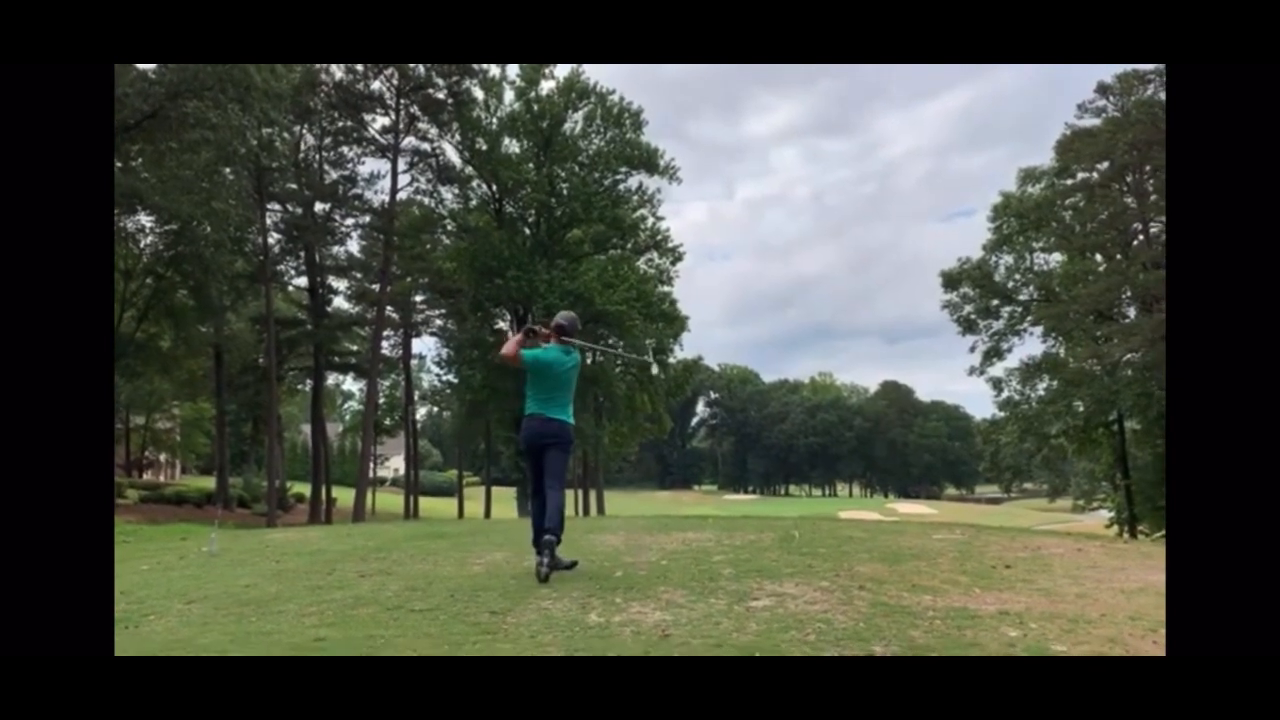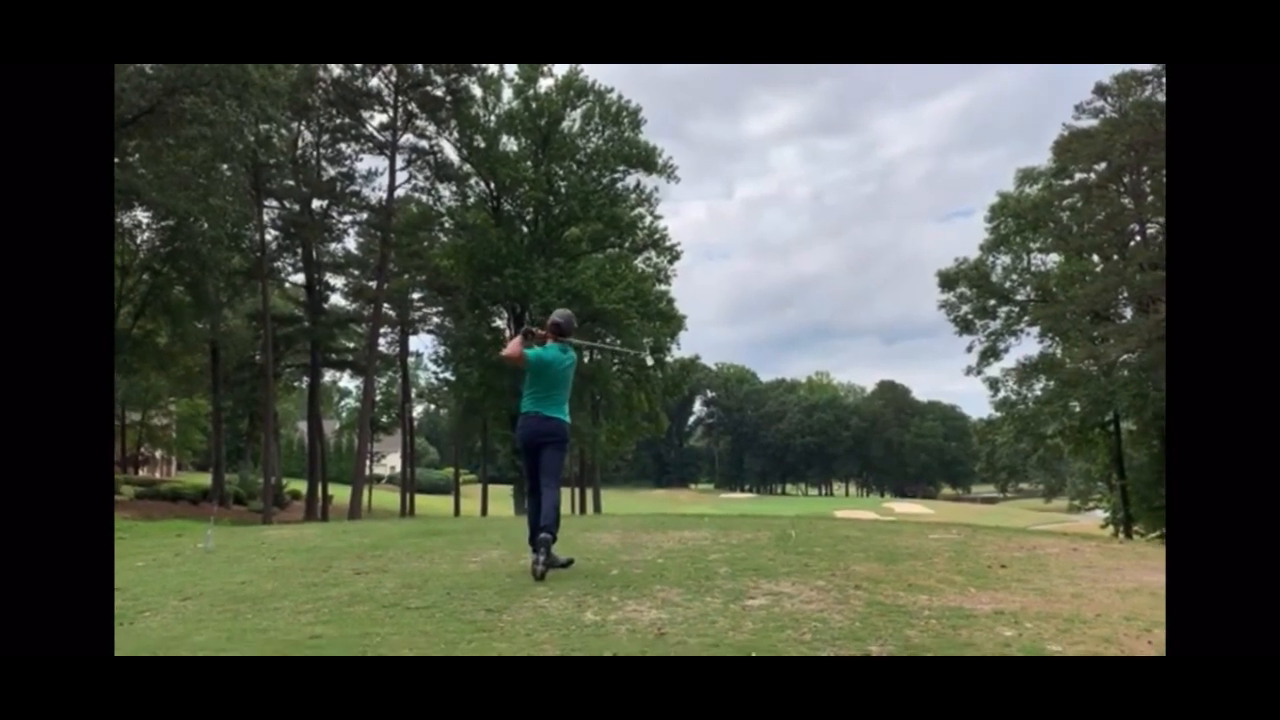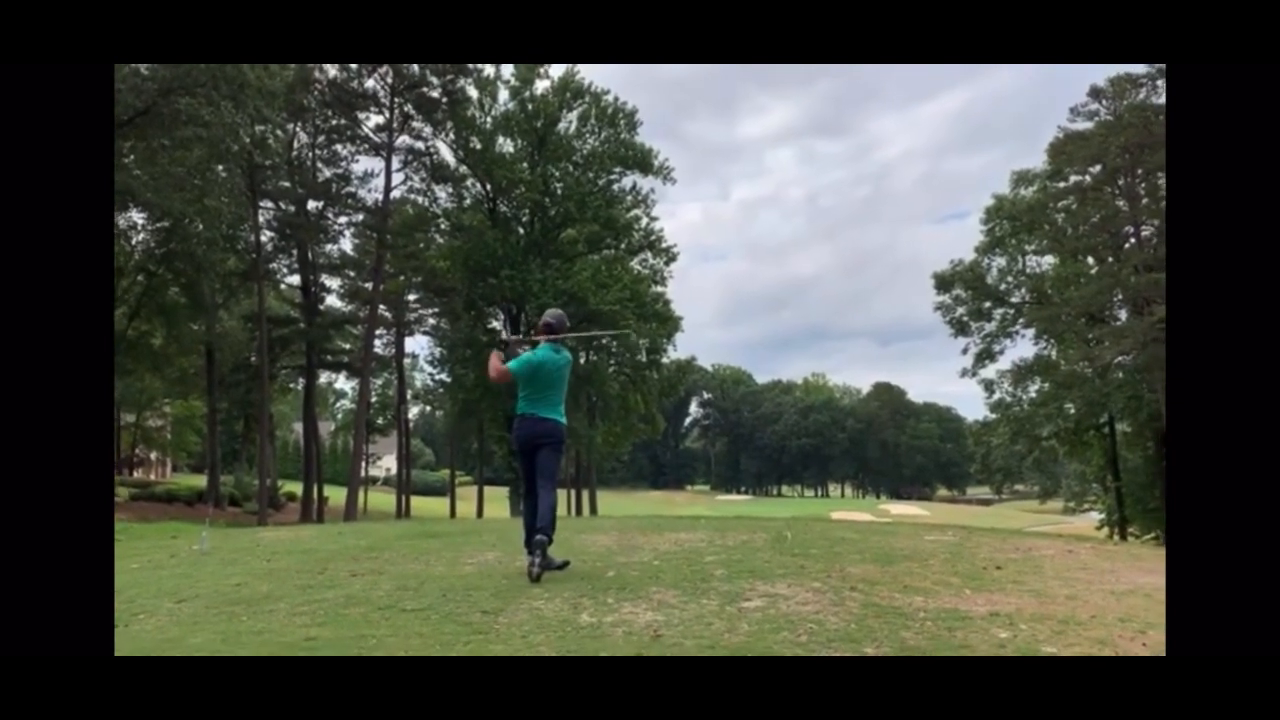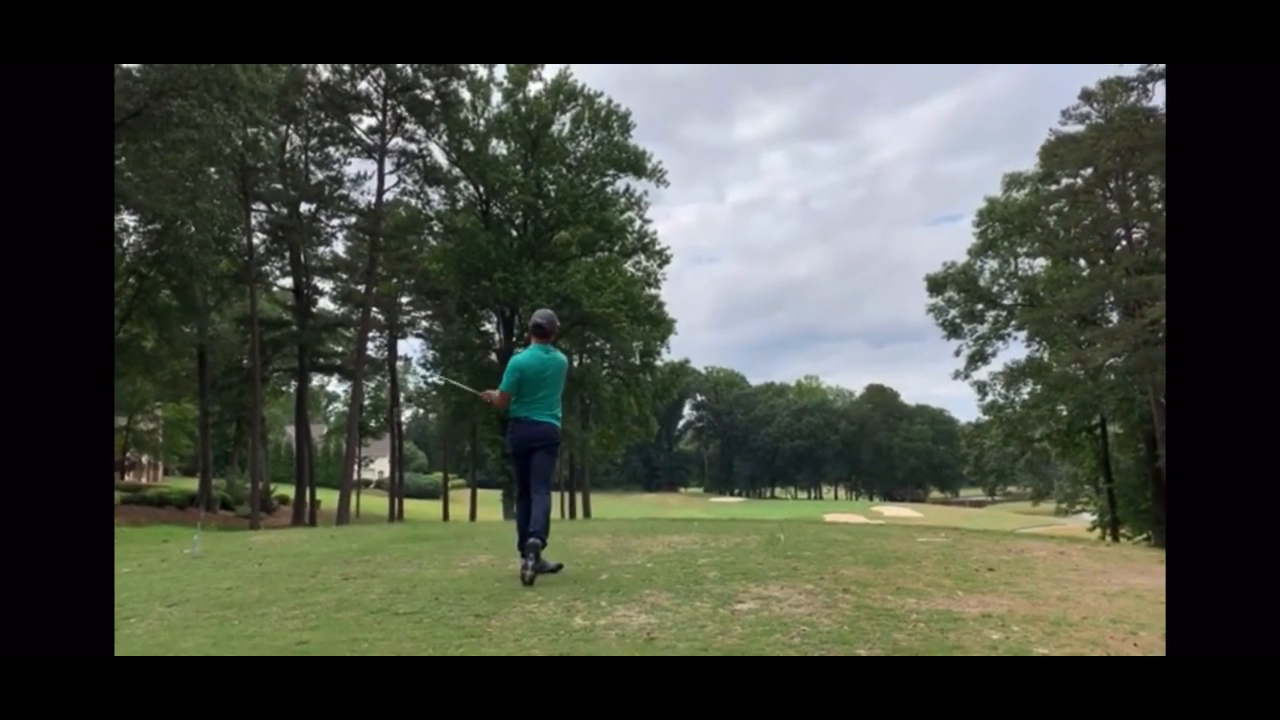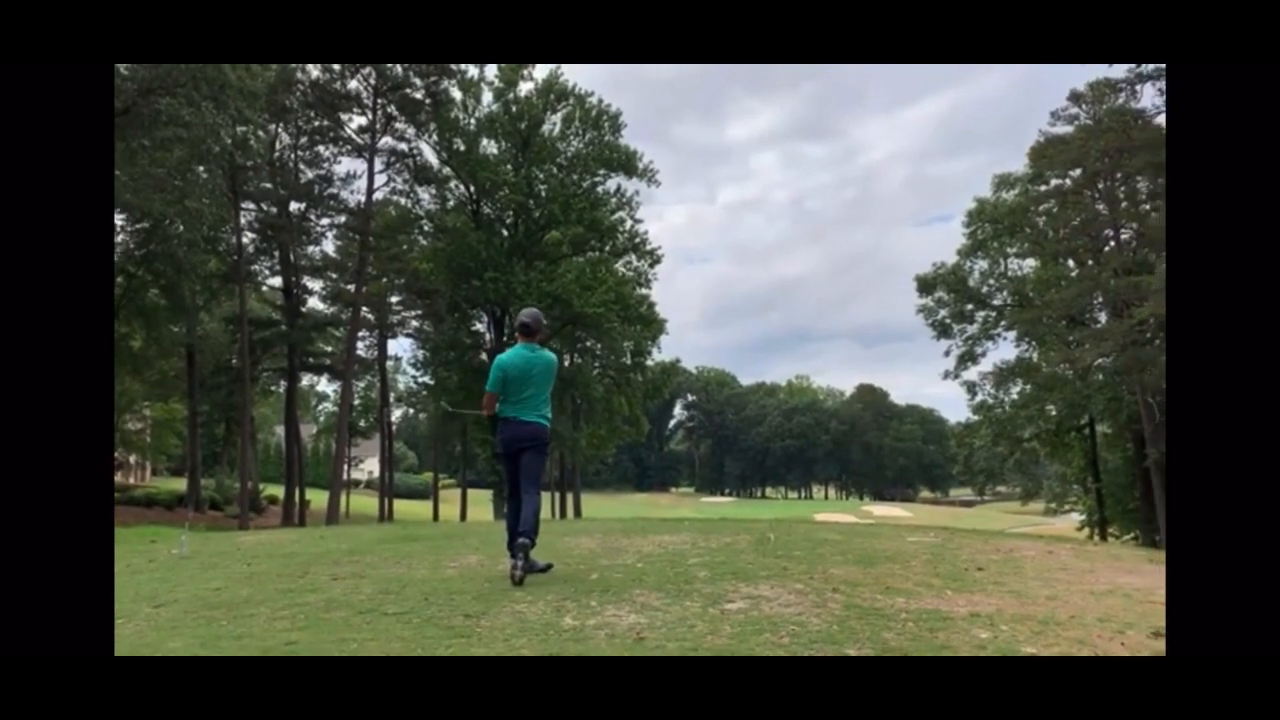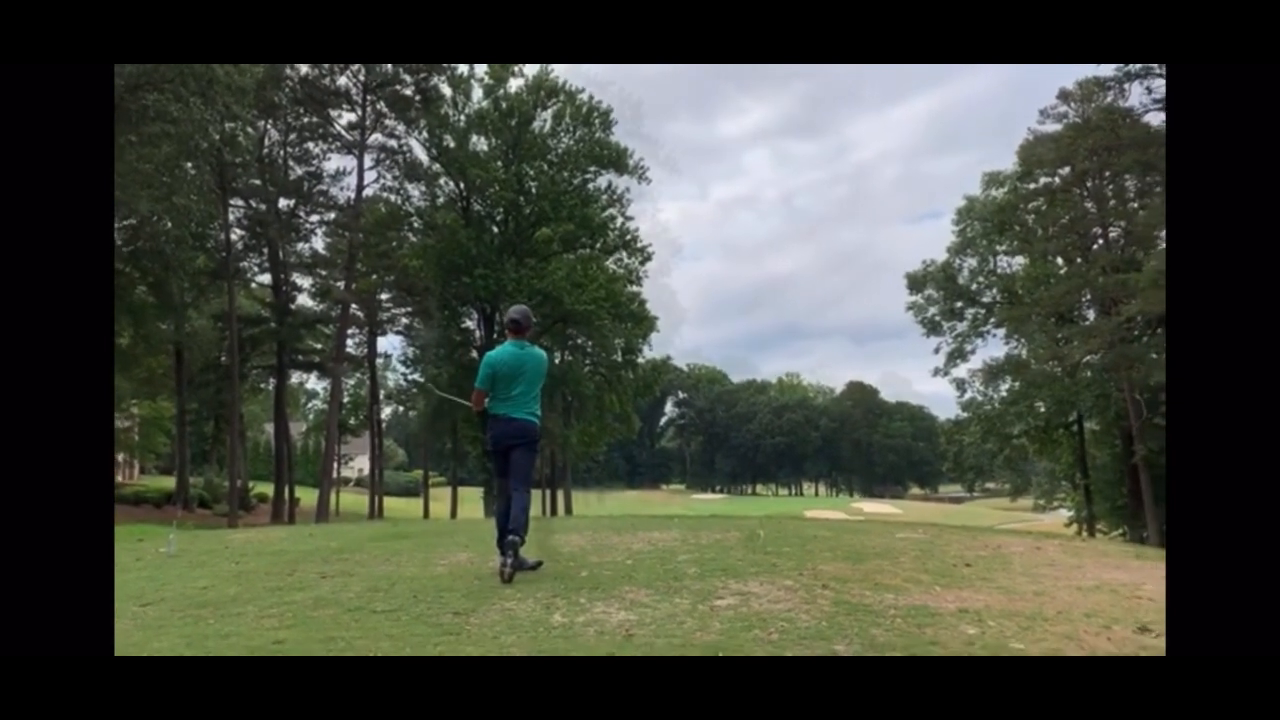
dt=0.4s
person 1, frame 1
left shoulder: (544, 357)
right shoulder: (573, 357)
left elbow: (506, 354)
left wrist: (524, 334)
right wrist: (540, 340)
left hip: (533, 427)
right hip: (560, 429)
left knee: (538, 490)
right knee: (554, 487)
left ankle: (544, 552)
right ankle: (550, 538)
person 1, frame 2
left shoulder: (544, 356)
right shoulder: (570, 356)
left elbow: (510, 354)
left wrist: (523, 336)
right wrist: (540, 341)
left hip: (529, 425)
right hip: (556, 427)
left knee: (534, 488)
right knee: (550, 485)
left ankle: (540, 550)
right ankle: (546, 537)
person 1, frame 3
left shoulder: (533, 358)
right shoulder: (565, 358)
left elbow: (496, 373)
left wrist: (497, 351)
right wrist: (517, 351)
left hip: (526, 427)
right hip: (552, 428)
left knee: (530, 490)
right knee: (547, 487)
left ankle: (534, 551)
right ankle: (542, 539)
person 1, frame 4
left shoulder: (519, 360)
right shoulder: (561, 361)
left elbow: (502, 402)
left wrist: (492, 396)
right wrist: (498, 392)
left hip: (520, 430)
right hip: (547, 431)
left knee: (523, 493)
right knee: (540, 490)
left ankle: (528, 554)
right ankle: (535, 542)
person 1, frame 5
left shoulder: (503, 360)
right shoulder: (550, 360)
left elbow: (488, 404)
left wrist: (492, 411)
left hip: (509, 429)
right hip: (537, 430)
left knee: (514, 493)
right knee: (530, 490)
left ankle: (518, 554)
right ankle: (524, 542)
person 1, frame 6
left shoulder: (493, 357)
right shoulder: (540, 357)
left elbow: (477, 400)
left wrist: (483, 406)
left hip: (499, 426)
right hip: (527, 427)
left knee: (504, 488)
right knee: (521, 487)
left ankle: (508, 552)
right ankle: (514, 540)
